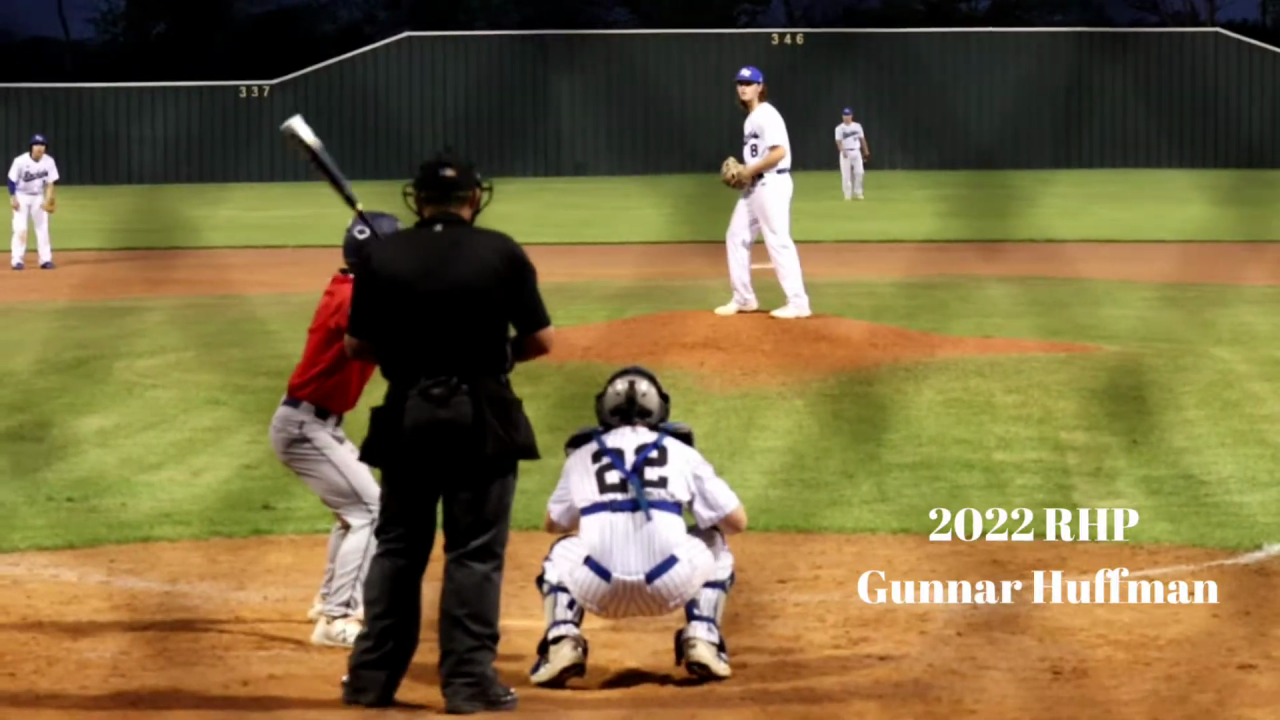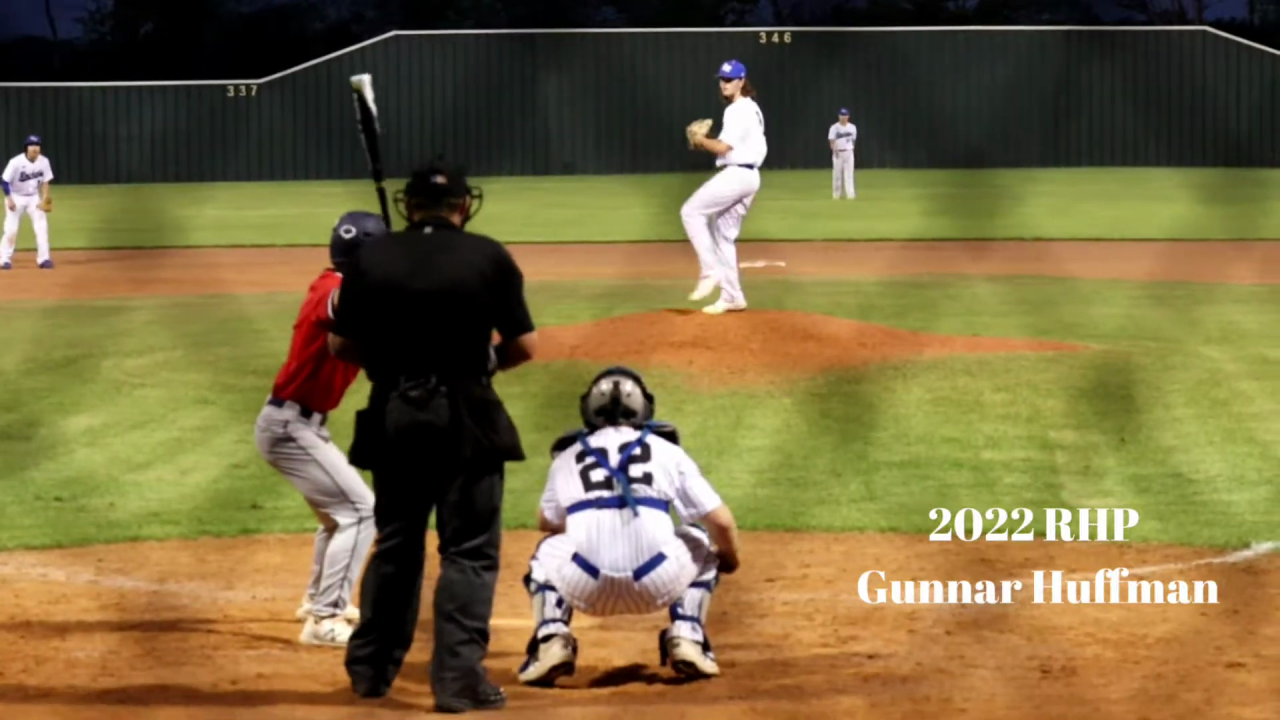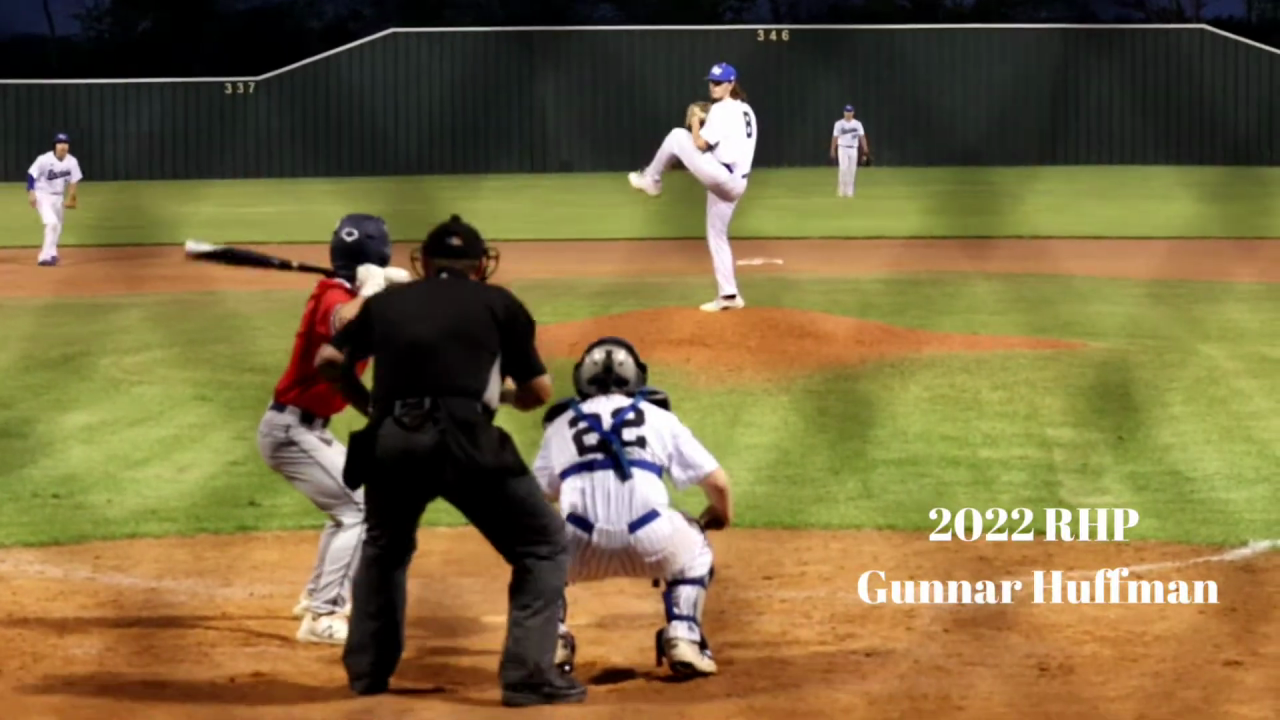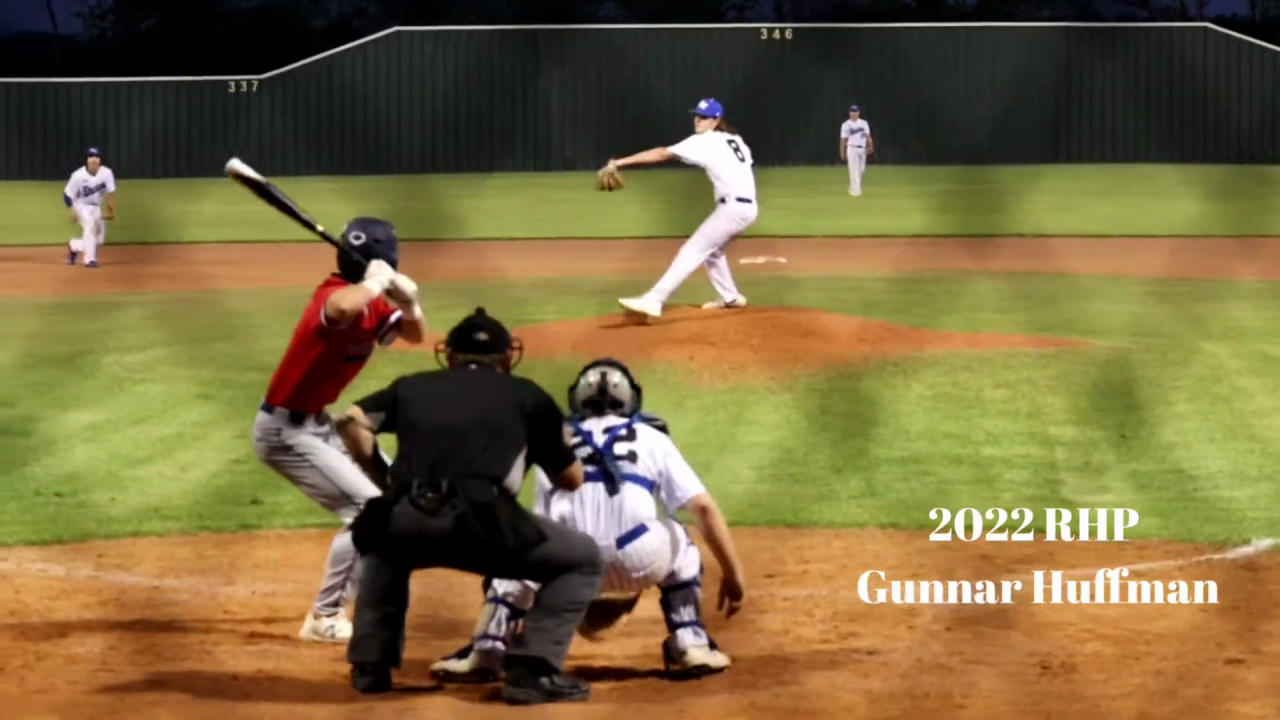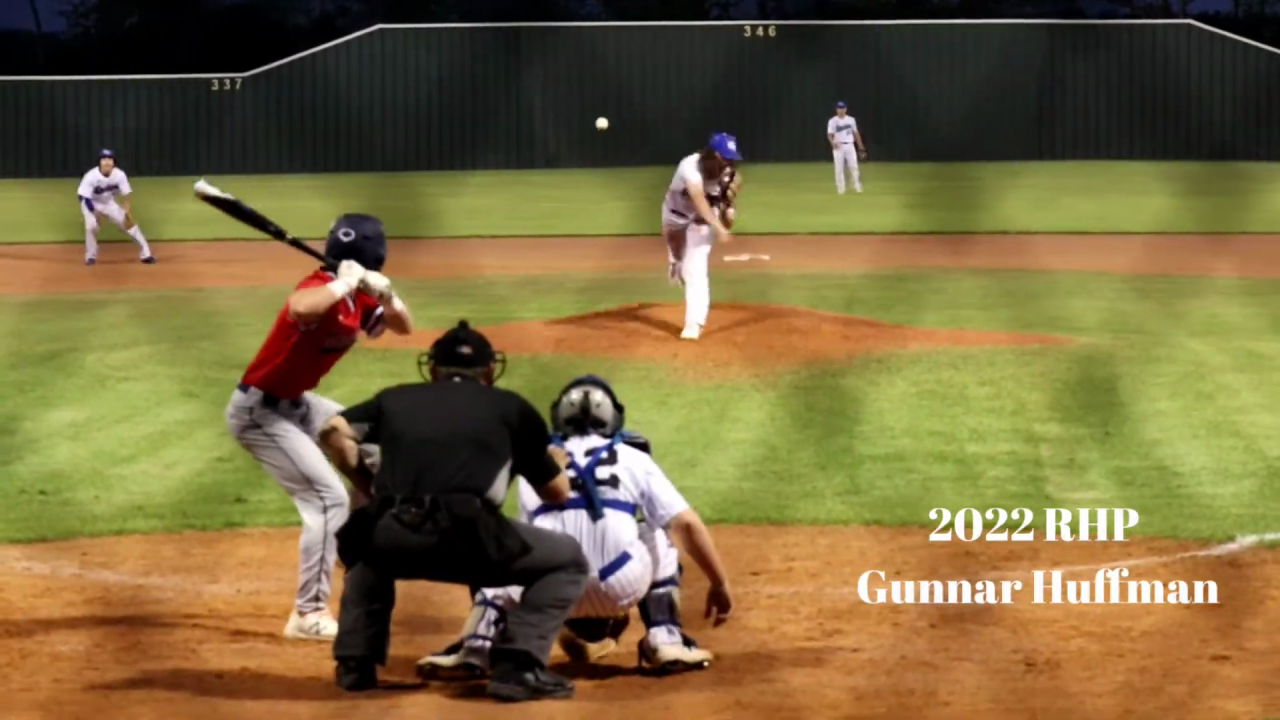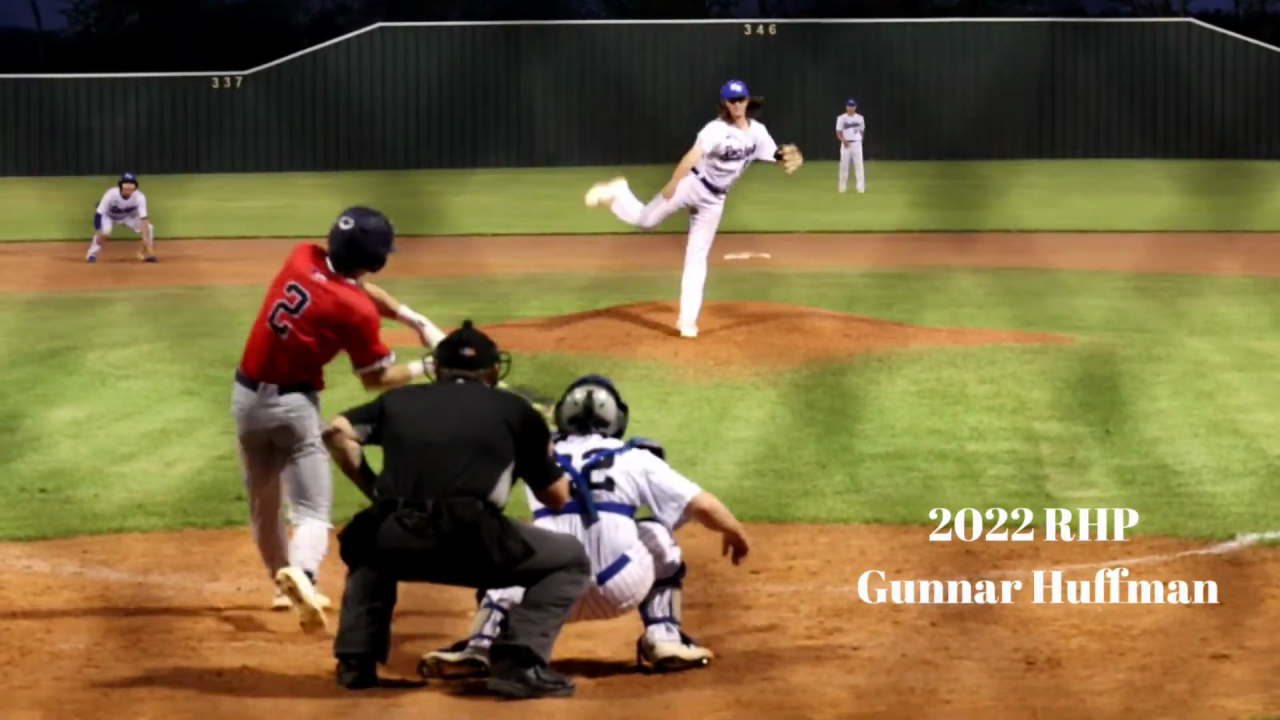
dt=0.4s
person 1, frame 1
left shoulder: (382, 255)
right shoulder: (500, 252)
left elbow: (357, 346)
right elbow: (541, 339)
left hip: (408, 415)
right hip: (480, 415)
left knee: (398, 548)
right knee: (475, 553)
left ankle: (372, 676)
right ankle: (468, 681)
person 1, frame 2
left shoulder: (371, 257)
right shoulder: (488, 256)
left elbow: (340, 345)
right elbow: (524, 346)
left hip: (392, 417)
right hip: (464, 417)
left knee: (395, 545)
right knee: (469, 552)
left ankle: (370, 667)
right ankle: (457, 678)
person 1, frame 3
left shoulder: (386, 300)
right shoulder: (498, 302)
left elbow: (329, 360)
right elbow: (539, 391)
left wrist: (371, 405)
right wrist: (506, 395)
left hip: (391, 442)
right hip: (462, 441)
left knee: (385, 549)
right knee: (542, 545)
left ankle: (367, 669)
right ankle: (529, 675)
person 1, frame 4
left shoulder: (411, 386)
right shoulder: (527, 394)
left elbow: (350, 420)
right elbow: (571, 480)
left wrist: (386, 479)
right wrist: (566, 443)
left hip: (406, 522)
right hip: (478, 523)
left knee: (384, 549)
right knee: (582, 561)
left ankle: (370, 665)
right ankle: (533, 671)
person 1, frame 5
left shoulder: (395, 398)
right shoulder: (511, 406)
left elbow: (333, 430)
right elbow: (557, 492)
left wrist: (369, 489)
right wrist: (555, 459)
left hip: (392, 540)
right hip: (465, 540)
left knee: (371, 538)
right knee: (568, 560)
left ankle: (355, 661)
right ankle: (518, 667)
person 1, frame 6
left shoulder: (399, 399)
right shoulder: (515, 408)
left elbow: (337, 431)
right elbow: (557, 496)
left wrist: (373, 490)
right wrist: (546, 455)
left hip: (396, 542)
right hip: (469, 542)
left knee: (373, 541)
right knee: (570, 559)
left ankle: (356, 659)
right ankle: (520, 663)
person 2, frame 1
left shoulder: (356, 290)
right shoulder: (349, 297)
left hip: (314, 421)
right hip: (305, 425)
left knee: (355, 510)
right knee: (372, 513)
left ankle: (332, 600)
right ankle: (335, 620)
person 2, frame 2
left shoulder: (348, 293)
right shoulder: (331, 290)
left hip: (299, 421)
right hip: (289, 425)
left knee: (339, 510)
right knee: (360, 511)
left ankle: (320, 599)
right ankle: (324, 620)
person 2, frame 3
left shoulder: (352, 293)
right shoulder: (335, 299)
right elbow: (353, 325)
left wrist: (398, 284)
right wrist: (373, 285)
left hip: (305, 426)
right hip: (291, 429)
left knee: (348, 506)
right knee: (363, 511)
left ankle: (318, 597)
right ankle: (322, 618)
person 2, frame 4
left shoulder: (371, 303)
right shoulder: (334, 294)
left elbow: (415, 335)
right elbow: (345, 308)
left wrist: (408, 300)
right wrist: (377, 283)
left hip: (310, 421)
right hip: (284, 431)
left ankle: (345, 575)
right ankle: (324, 618)
person 2, frame 5
left shoulder: (357, 298)
right shoulder: (321, 288)
left elbow: (403, 327)
right elbow: (300, 309)
left wrist: (386, 294)
right wrist: (344, 283)
left hip: (291, 402)
right hip: (259, 411)
left knee: (367, 443)
right knee: (328, 500)
right ankle: (309, 615)
person 2, frame 6
left shoulder: (304, 258)
right shoulder: (359, 310)
right elbow: (378, 380)
left wrist: (417, 321)
right wrist: (428, 365)
left hip: (246, 399)
right hip: (290, 406)
left knee: (264, 506)
right knee: (310, 511)
left ankle: (285, 583)
right ankle: (298, 575)
person 3, frame 1
left shoulder: (582, 455)
right shoulder: (681, 452)
left elbow: (553, 523)
right elbow: (737, 521)
right wrist: (708, 514)
left hip: (599, 589)
right hip: (669, 585)
left knee: (561, 555)
right knee: (714, 547)
left ankle: (562, 645)
right ankle: (702, 641)
person 3, frame 2
left shoulder: (568, 457)
right shoulder: (666, 451)
left elbow: (547, 523)
right elbow: (721, 522)
right wrist: (729, 558)
left hip: (586, 587)
right hip: (657, 583)
left knee: (547, 553)
right knee: (699, 547)
left ankle: (551, 643)
right ankle: (686, 639)
person 3, frame 3
left shoulder: (561, 424)
right shoulder: (658, 417)
left elbow: (540, 492)
right elbow: (718, 483)
right wrist: (720, 514)
left hip: (581, 547)
right hip: (650, 541)
right knee: (693, 545)
right ankle: (683, 639)
person 3, frame 4
right shoulder: (651, 436)
right elbow: (703, 506)
right wrist: (733, 575)
right hip: (639, 556)
right knee: (678, 545)
left ankle: (485, 652)
right ankle: (691, 645)
person 3, frame 5
right shoulder: (633, 458)
right elbow: (687, 524)
right wrist: (720, 584)
right hip: (621, 584)
right knee: (658, 542)
left ankle: (473, 651)
right ankle: (665, 641)
person 3, frame 6
right shoulder: (635, 458)
right elbow: (703, 506)
right wrist: (737, 534)
right hip: (620, 588)
right knee: (658, 537)
left ankle: (479, 647)
right ankle: (664, 638)
person 4, frame 1
left shoulder: (767, 114)
right shoulder: (750, 119)
left elbow: (779, 153)
left wrist: (750, 170)
right wrist: (743, 172)
left hip: (772, 184)
right hip: (756, 185)
left knee: (778, 242)
right knee: (736, 237)
left ankle: (798, 303)
right ankle: (744, 298)
person 4, frame 2
left shoulder: (737, 110)
right shoulder: (750, 108)
left elbow: (722, 147)
left wrist: (699, 140)
right wrist: (706, 142)
left hip: (736, 175)
right hip: (745, 176)
left knee: (691, 212)
right knee: (724, 234)
left ankle: (710, 272)
right ankle: (731, 296)
person 4, frame 3
left shoulder: (722, 109)
right shoulder: (746, 110)
left elbow: (700, 144)
left wrist: (695, 124)
right wrist: (706, 125)
left hip: (719, 174)
right hip: (736, 182)
left knee: (677, 137)
right knee: (717, 236)
left ankle: (651, 181)
right ankle: (729, 295)
person 4, frame 4
left shoulder: (703, 141)
right shoulder: (735, 140)
left elbow: (662, 153)
right elbow: (745, 163)
left wrist: (620, 162)
left hip: (733, 209)
right hip: (746, 208)
left knee: (694, 251)
right knee: (711, 251)
left ankle: (654, 300)
right ankle: (730, 297)
person 4, frame 5
left shoulder: (725, 172)
right shoulder: (691, 166)
right elbow: (698, 196)
right wrist: (717, 226)
left hip: (703, 221)
right hip: (675, 216)
left knee: (696, 267)
right knee: (680, 260)
left ankle: (694, 322)
right ankle: (676, 265)
person 4, frame 6
left shoulder: (758, 131)
right shoulder: (715, 129)
left elbow: (776, 156)
right elbow: (692, 155)
left wrist: (788, 158)
right wrist: (673, 182)
left hip: (714, 199)
right hip: (691, 184)
left knee: (698, 256)
right knee: (645, 219)
left ankle: (688, 318)
right ankle: (614, 194)
